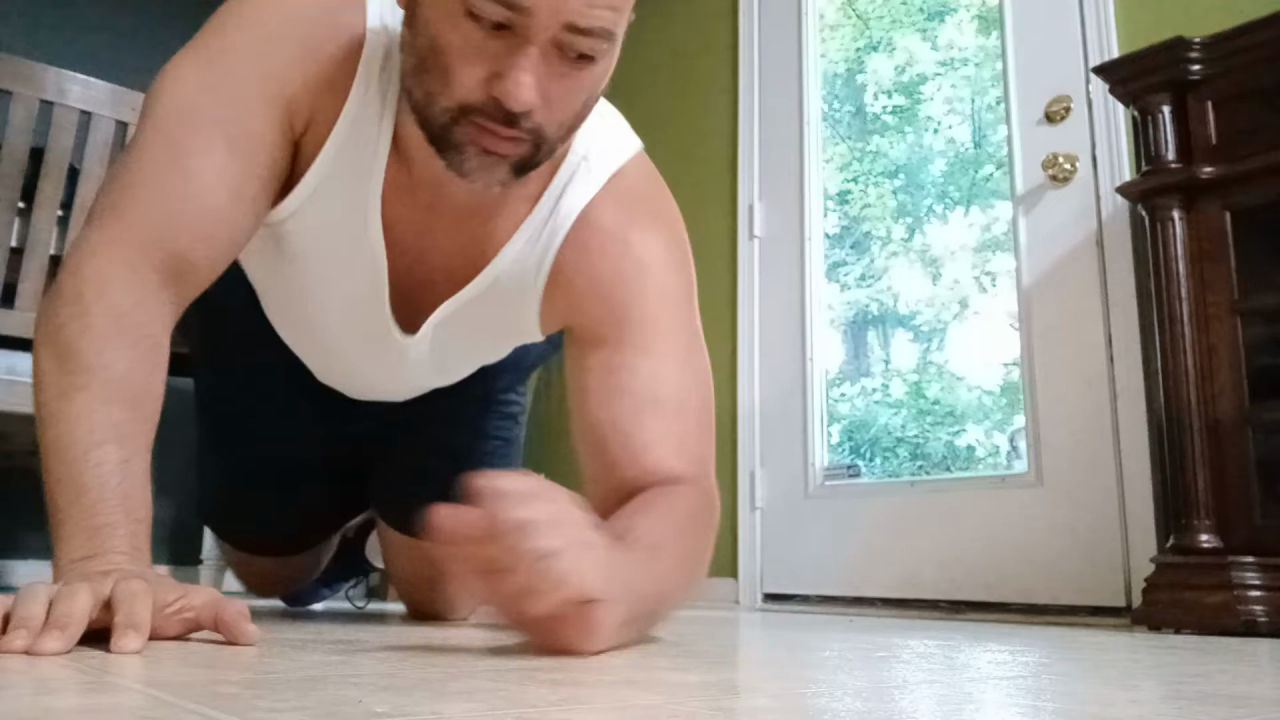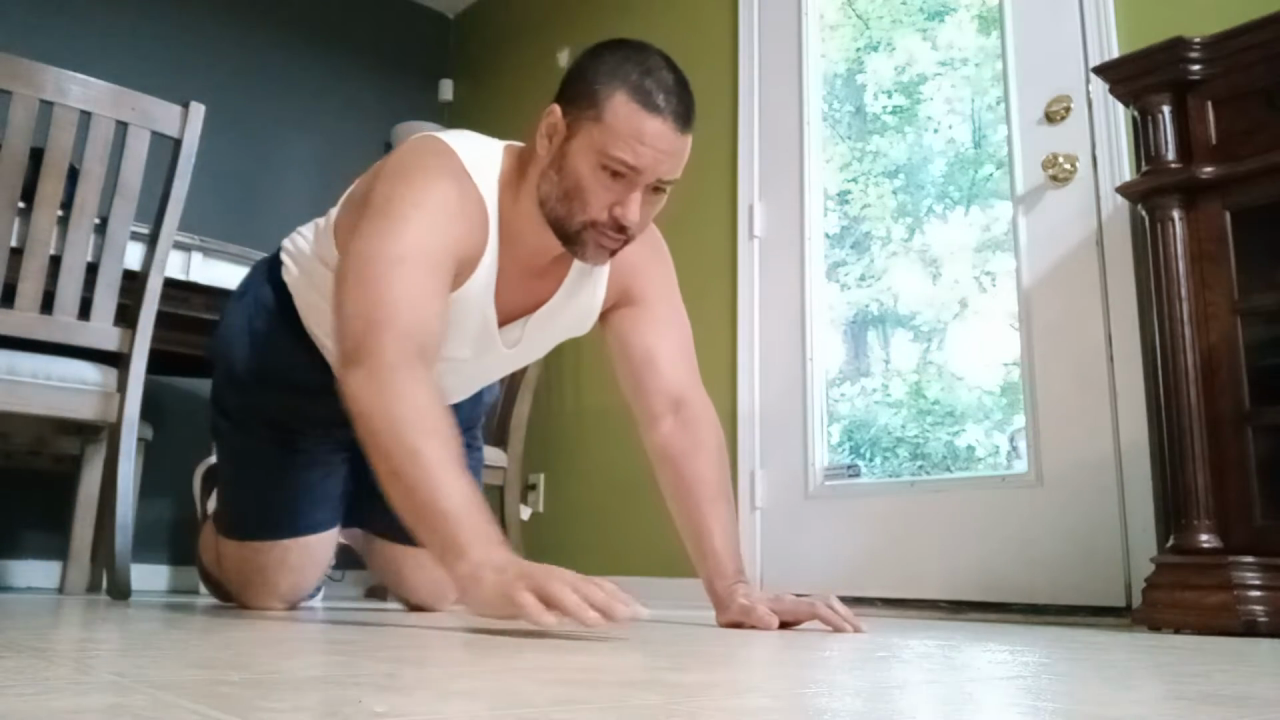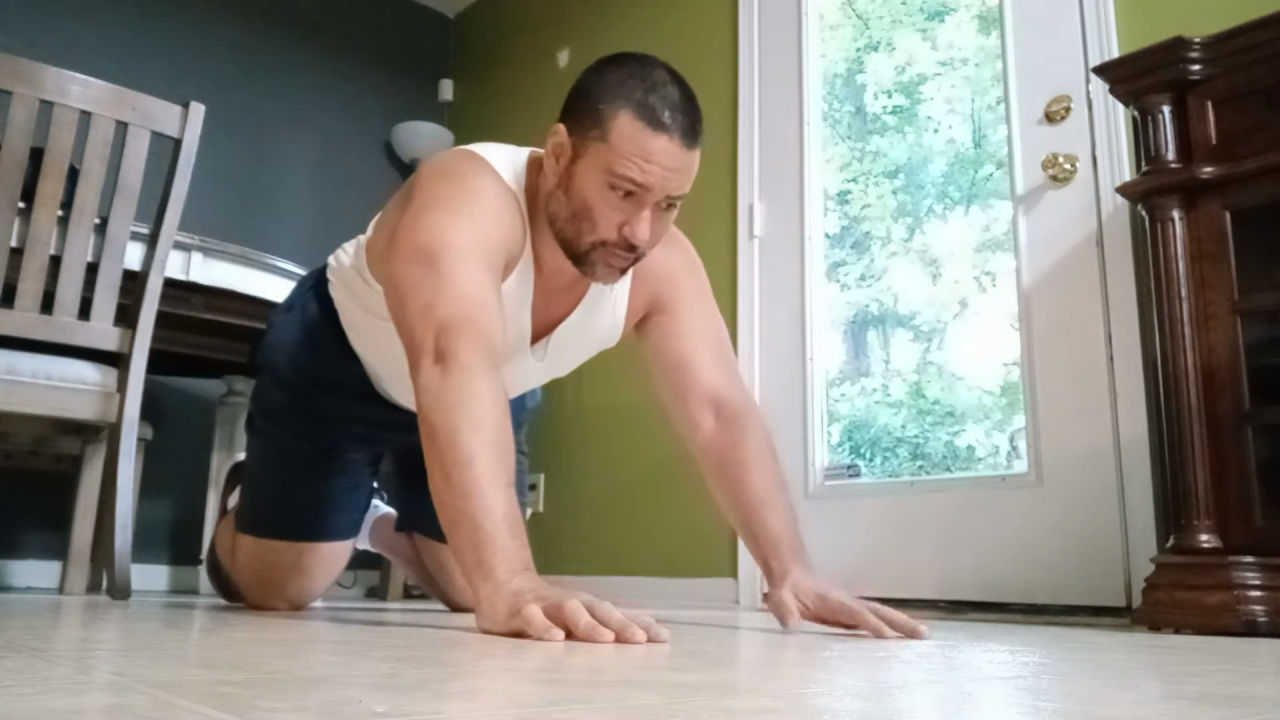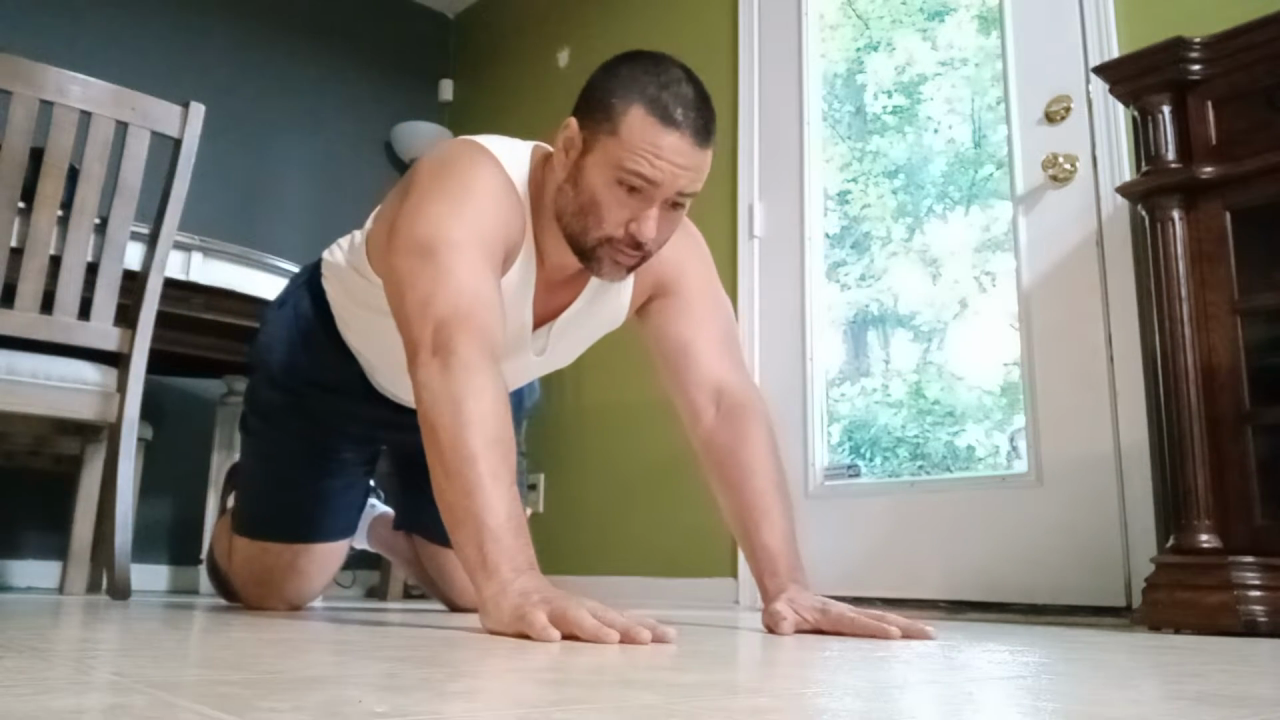
dt=1s
person 1, frame 1
left shoulder: (620, 226)
left elbow: (672, 496)
right elbow: (122, 282)
left wrist: (595, 576)
right wrist: (105, 563)
left hip: (468, 375)
right hip: (276, 337)
left knee: (445, 598)
right knee: (273, 575)
left ankle: (378, 526)
right ankle: (337, 529)
person 1, frame 2
left shoulder: (633, 258)
right shoulder: (434, 189)
left elbow: (677, 413)
right elbow: (384, 372)
left wrist: (732, 590)
right wrist: (487, 563)
left hip: (443, 387)
right hip: (293, 344)
left knee: (436, 594)
right knee: (269, 589)
left ankle: (358, 519)
right ankle: (227, 499)
person 1, frame 3
left shoulder: (664, 266)
right shoulder: (467, 200)
left elbow: (721, 413)
right elbow: (454, 371)
left wrist: (791, 574)
right wrist: (511, 585)
left hip: (483, 394)
right hip: (337, 358)
left knee: (471, 589)
right knee: (283, 587)
left ankle: (398, 528)
right ankle: (250, 499)
person 1, frame 4
left shoulder: (670, 254)
right shoulder: (469, 189)
left elbow: (724, 404)
right elbow: (453, 366)
left wrist: (786, 587)
right wrist: (515, 586)
left hip: (470, 391)
right hip: (330, 354)
left knee: (469, 590)
right knee: (278, 590)
left ankle: (382, 529)
right ankle: (245, 502)
